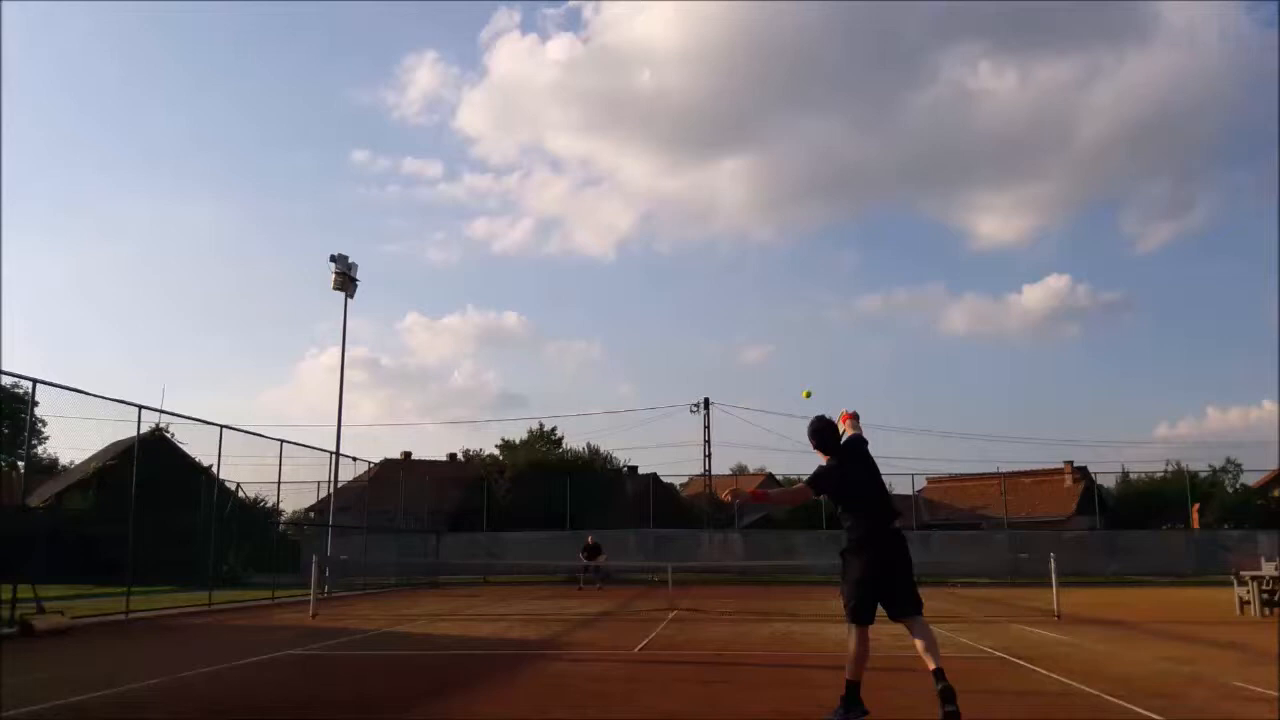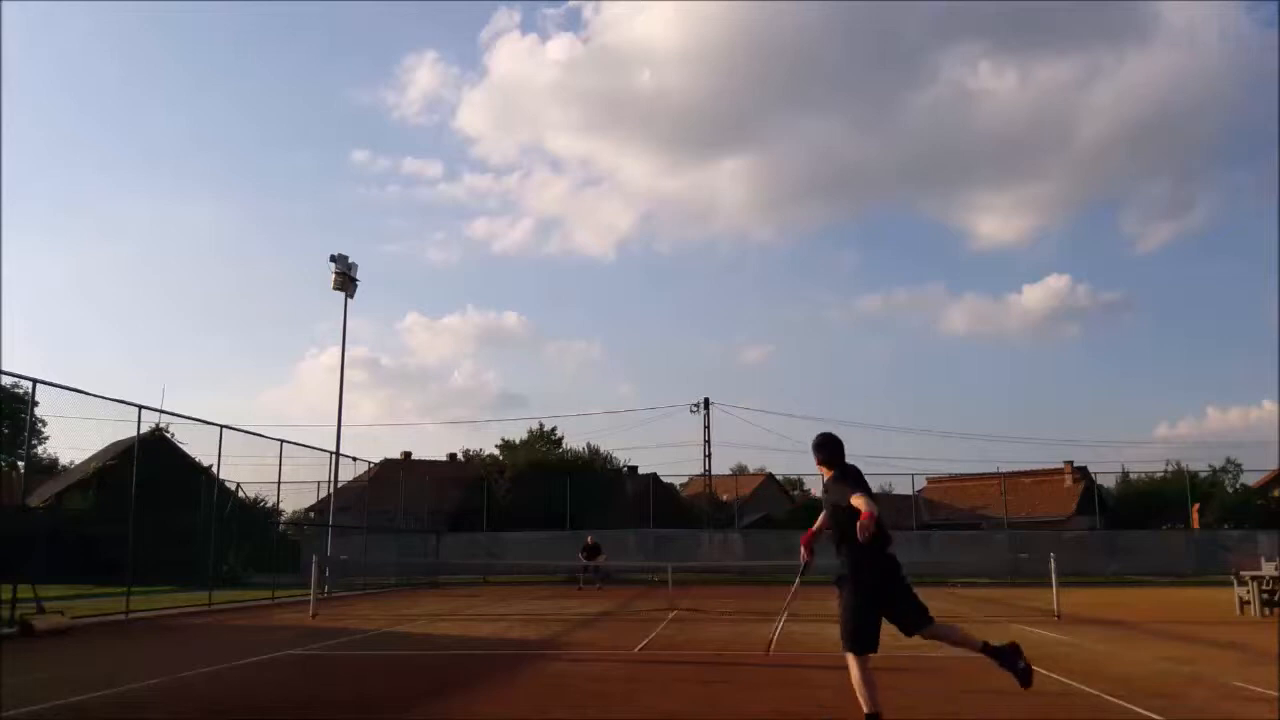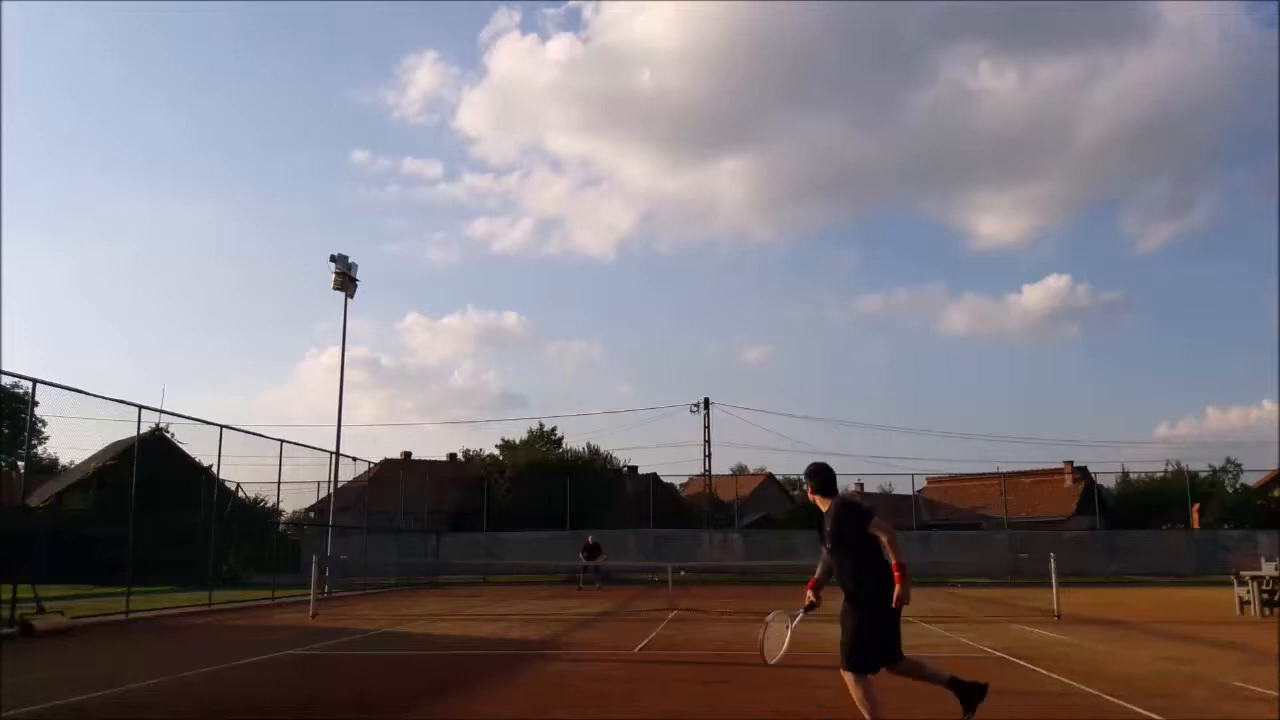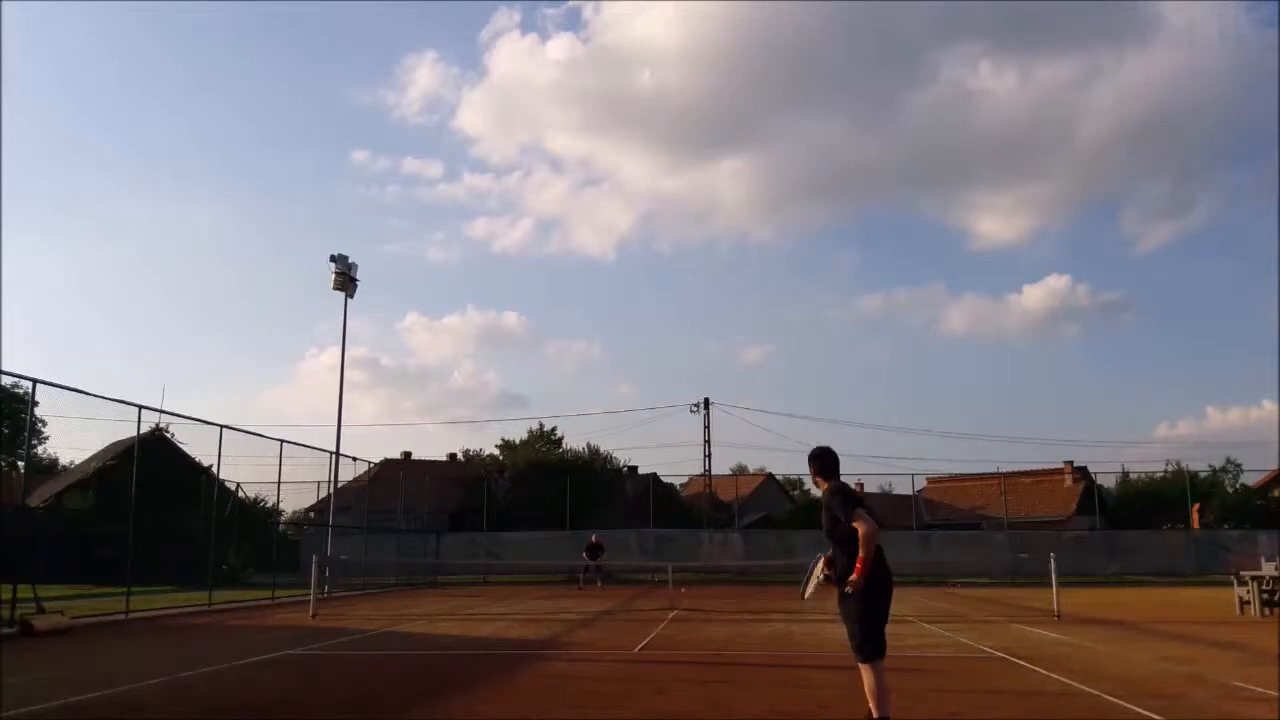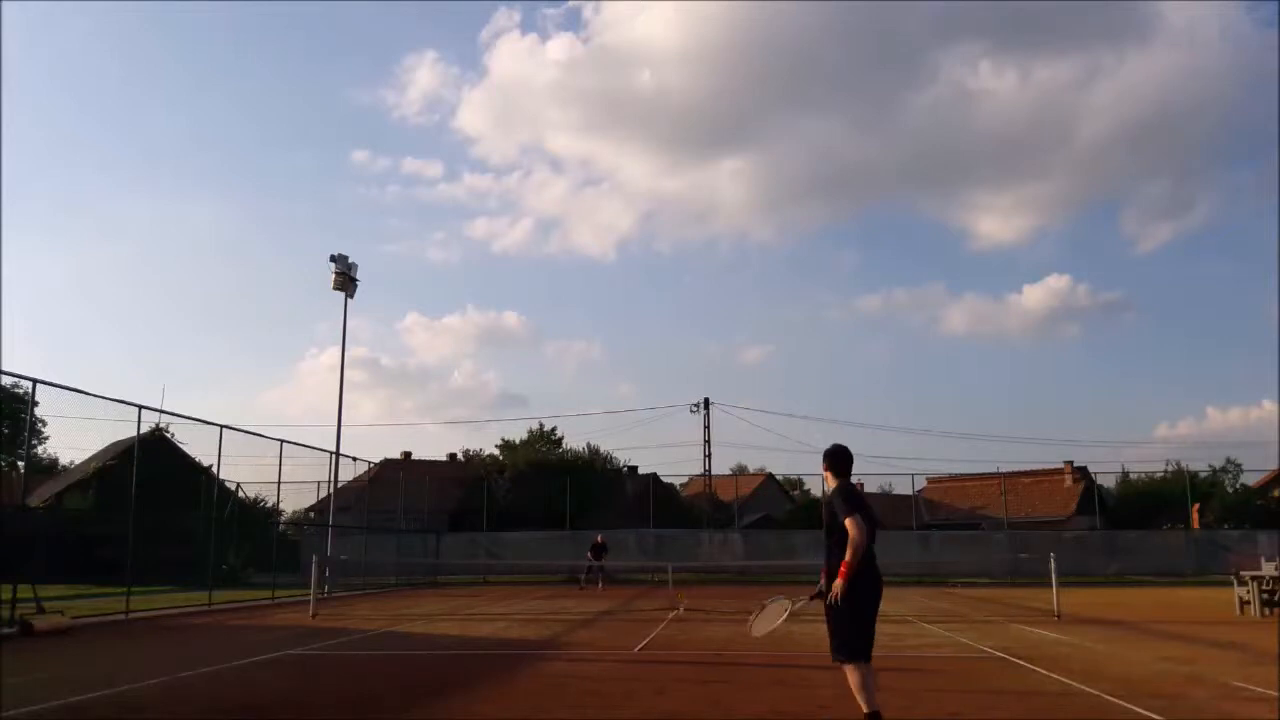
dt=0.2s
person 1, frame 1
left shoulder: (829, 471)
right shoulder: (856, 448)
left elbow: (799, 493)
right elbow: (853, 427)
left wrist: (752, 494)
right wrist: (848, 420)
left hip: (864, 551)
right hip: (893, 544)
left knee: (859, 628)
right knee: (913, 620)
right ankle: (940, 680)
person 1, frame 2
left shoulder: (840, 483)
right shoulder: (848, 473)
left elbow: (864, 501)
left wrist: (867, 516)
right wrist: (810, 536)
left hip: (862, 577)
right hip: (884, 570)
left knee: (855, 654)
right knee: (926, 627)
right ankle: (1002, 654)
person 1, frame 3
left shoulder: (843, 509)
right shoulder: (831, 516)
left elbow: (887, 533)
right elbow: (830, 557)
left wrist: (899, 578)
right wrist: (813, 586)
left hip: (868, 601)
right hip: (868, 598)
left knee: (852, 670)
right knee: (894, 662)
right ankle: (964, 688)
person 1, frame 4
left shoulder: (835, 495)
right shoulder: (839, 494)
left elbow: (869, 529)
left wrist: (861, 571)
right wrist: (829, 561)
left hip: (866, 585)
right hip: (871, 583)
left knee: (868, 659)
right knee: (868, 657)
person 1, frame 5
left shoulder: (839, 494)
right shoulder: (855, 495)
left elbow: (858, 536)
left wrist: (841, 576)
right wrist: (828, 573)
left hip: (850, 587)
right hip: (868, 583)
left knee: (847, 659)
right knee: (860, 657)
